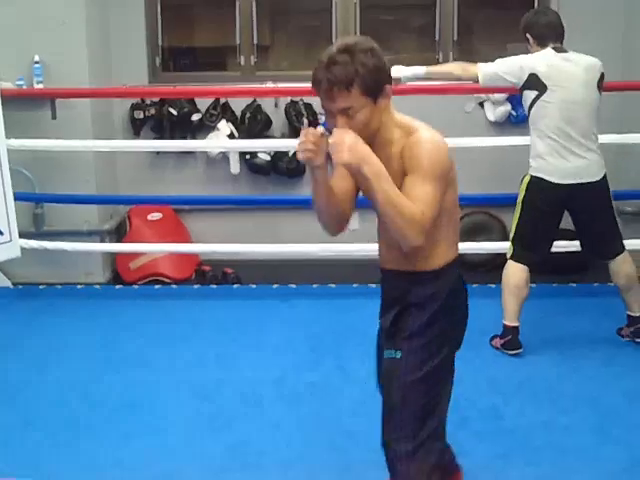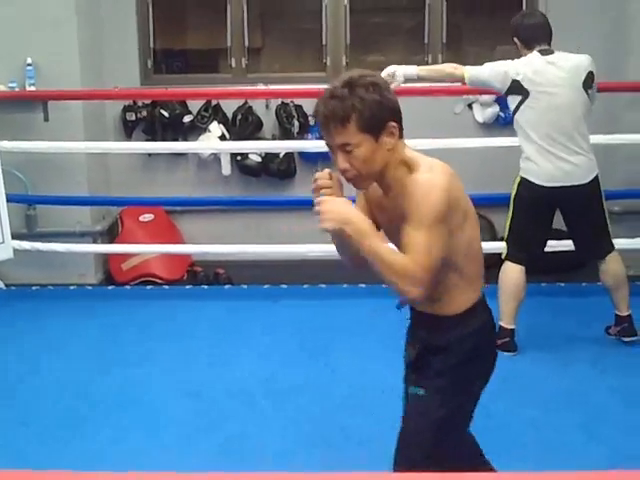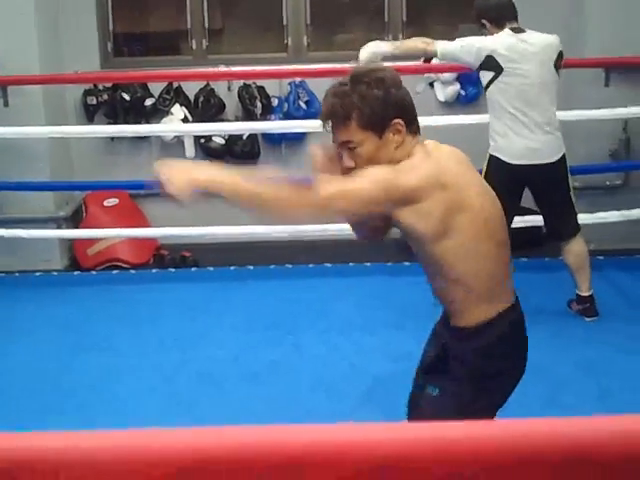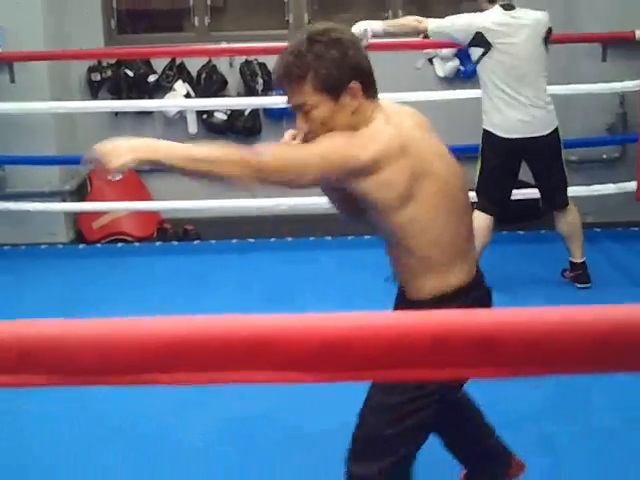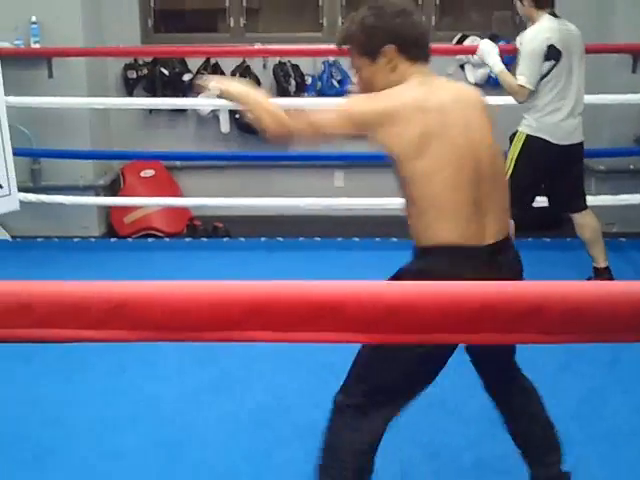
dt=1s
person 1, frame 1
left shoulder: (424, 145)
right shoulder: (354, 147)
left elbow: (413, 235)
right elbow: (333, 224)
left wrist: (367, 163)
right wrist: (317, 169)
left hip: (434, 296)
right hip: (396, 289)
left knee: (406, 435)
right knee: (403, 400)
person 1, frame 2
left shoulder: (429, 184)
right shoulder: (373, 183)
left elbow: (413, 285)
right elbow: (357, 259)
left wrist: (354, 221)
right wrist: (341, 217)
left hip: (459, 340)
right hip: (427, 330)
left knee: (416, 467)
right knee: (441, 432)
right ankle: (480, 476)
person 1, frame 3
left shoulder: (413, 179)
right shoulder: (436, 158)
left elbow: (300, 199)
right elbow: (374, 225)
left wrist: (202, 176)
left hip: (486, 349)
right hip: (472, 330)
right knee: (424, 413)
person 1, frame 4
left shoulder: (374, 148)
right shoulder: (400, 119)
left elbow: (246, 167)
right elbow: (360, 205)
left wrist: (146, 148)
right wrist: (306, 160)
right hip: (454, 298)
right knee: (431, 390)
person 1, frame 5
left shoulder: (385, 107)
right shoulder: (470, 97)
left elbow: (283, 124)
left wrist: (232, 88)
left hip: (441, 275)
right hip: (500, 265)
left knee: (359, 405)
right knee: (507, 382)
person 2, frame 1
left shoulder: (526, 65)
right shoulder: (594, 66)
left elbow: (465, 71)
left wrist: (417, 71)
left hip: (547, 177)
right hip: (592, 176)
left knee: (520, 256)
left ankle: (510, 334)
person 2, frame 2
left shoulder: (513, 71)
right shoulder: (584, 64)
left elbow: (456, 72)
left wrist: (408, 70)
left hip: (538, 179)
right hip: (582, 176)
left knee: (516, 258)
right knee: (603, 251)
left ankle: (505, 334)
person 2, frame 3
left shoulder: (486, 47)
right shoulder: (552, 43)
left elbow: (426, 47)
left wrist: (379, 49)
left hip: (507, 157)
right hip: (549, 155)
right knee: (568, 231)
right ankle: (586, 299)
person 2, frame 4
left shoulder: (475, 24)
left elbow: (418, 24)
left wrist: (374, 26)
left hip: (501, 131)
right hip: (543, 127)
left knee: (486, 206)
right knee: (560, 201)
right ankle: (578, 267)
person 2, frame 5
left shoulder: (534, 36)
right shoulder: (572, 32)
left elbow: (521, 93)
left wrist: (493, 60)
left hip: (538, 135)
right hip: (571, 136)
right knee: (577, 207)
right ankle: (603, 272)
